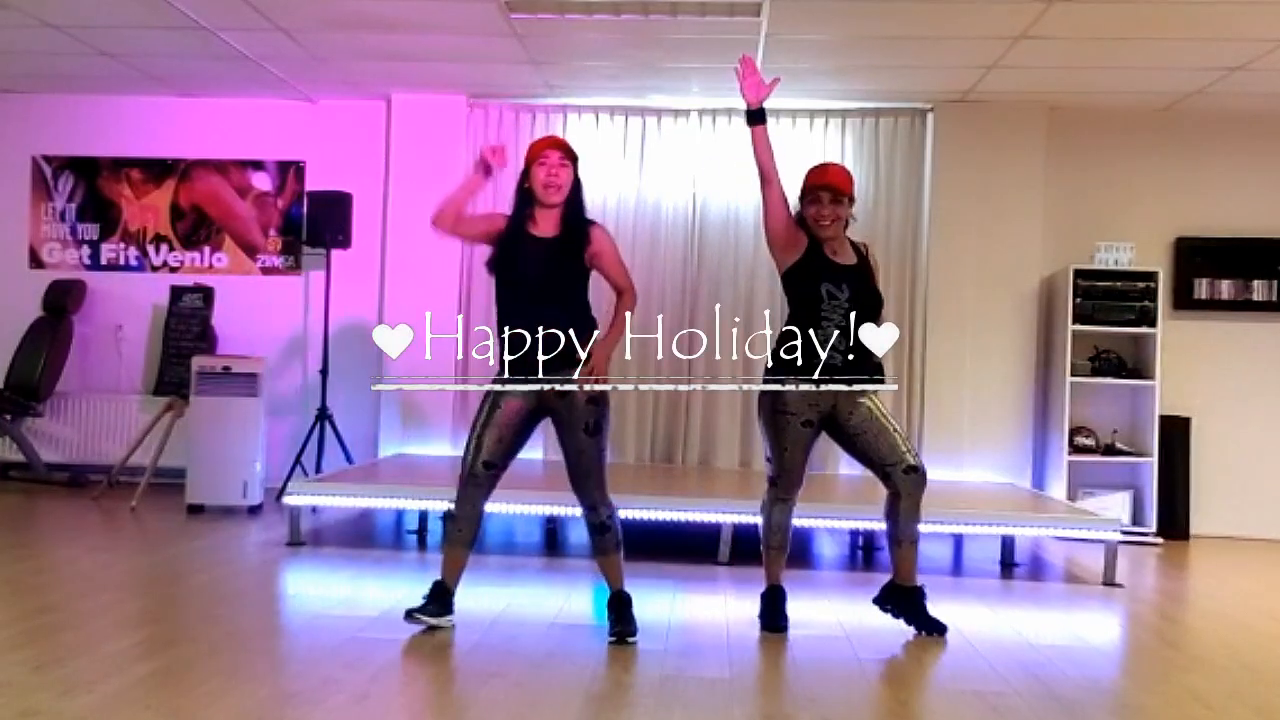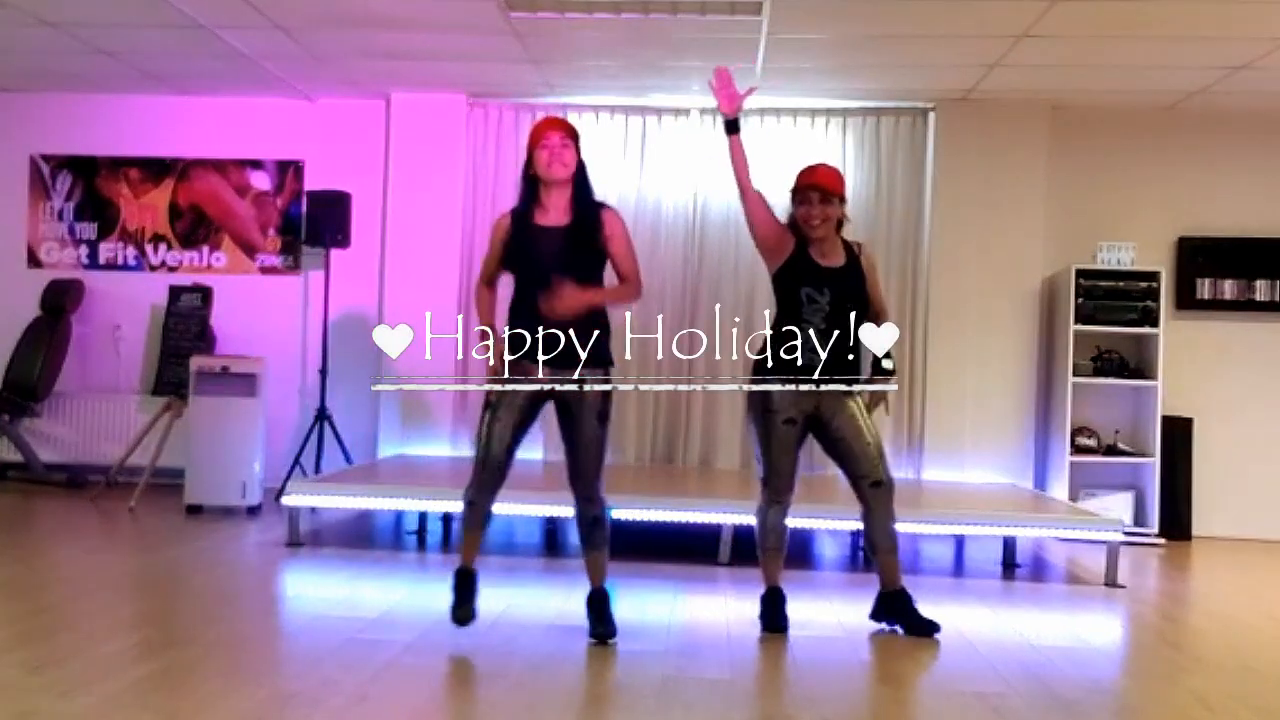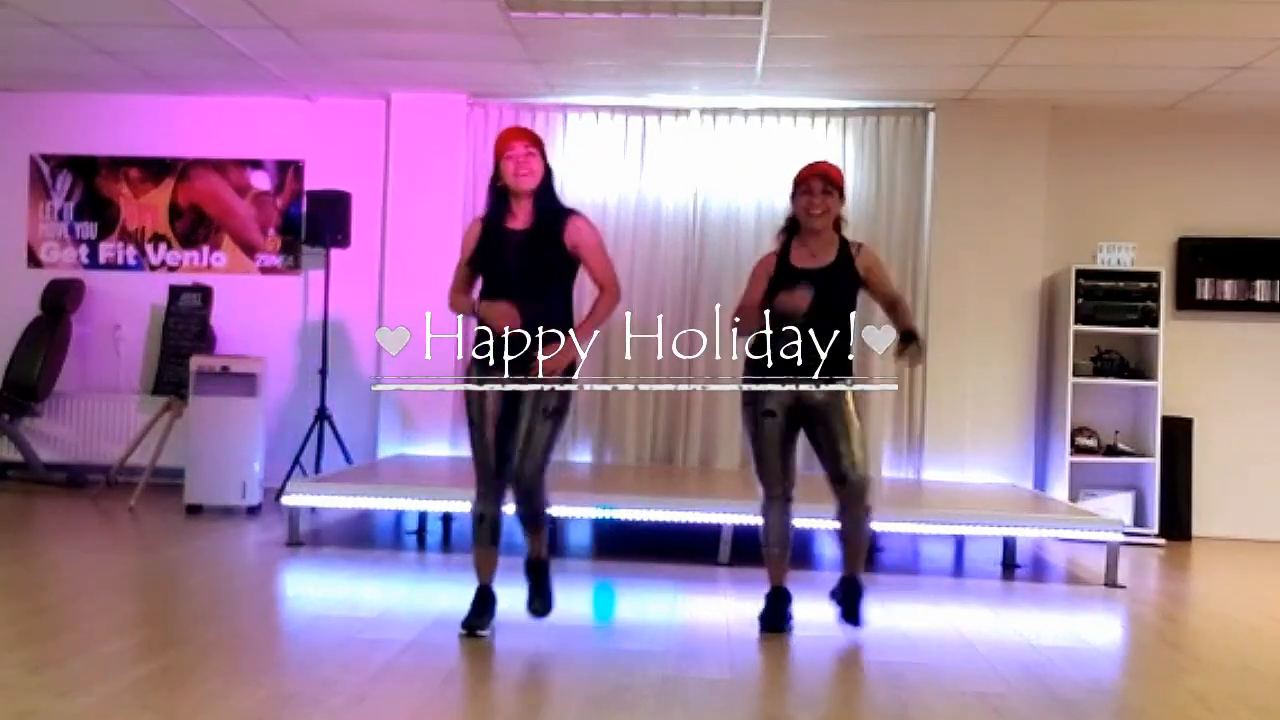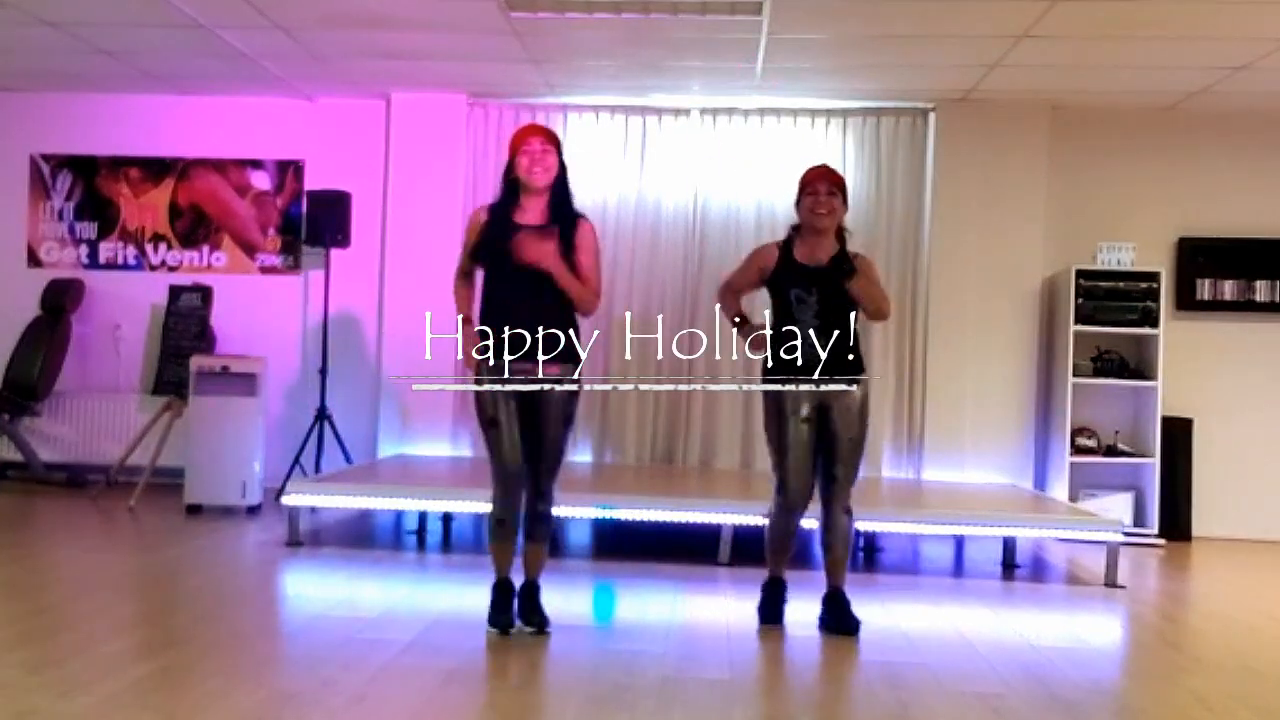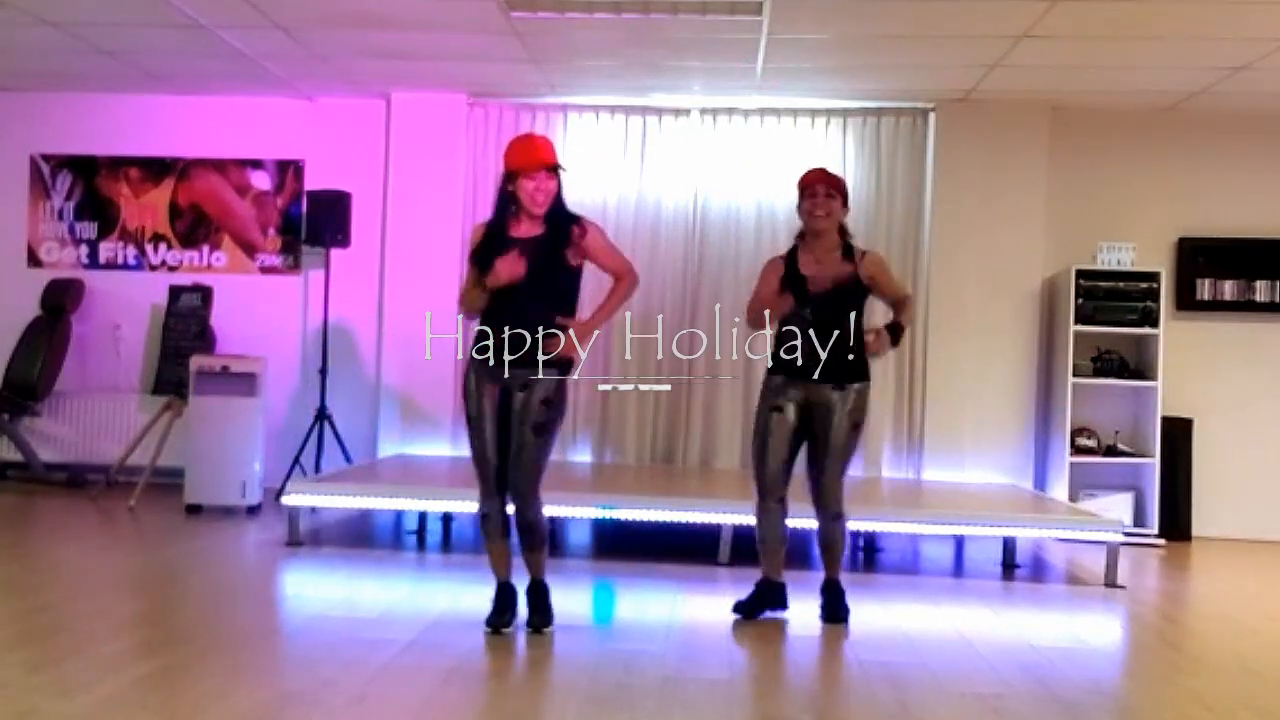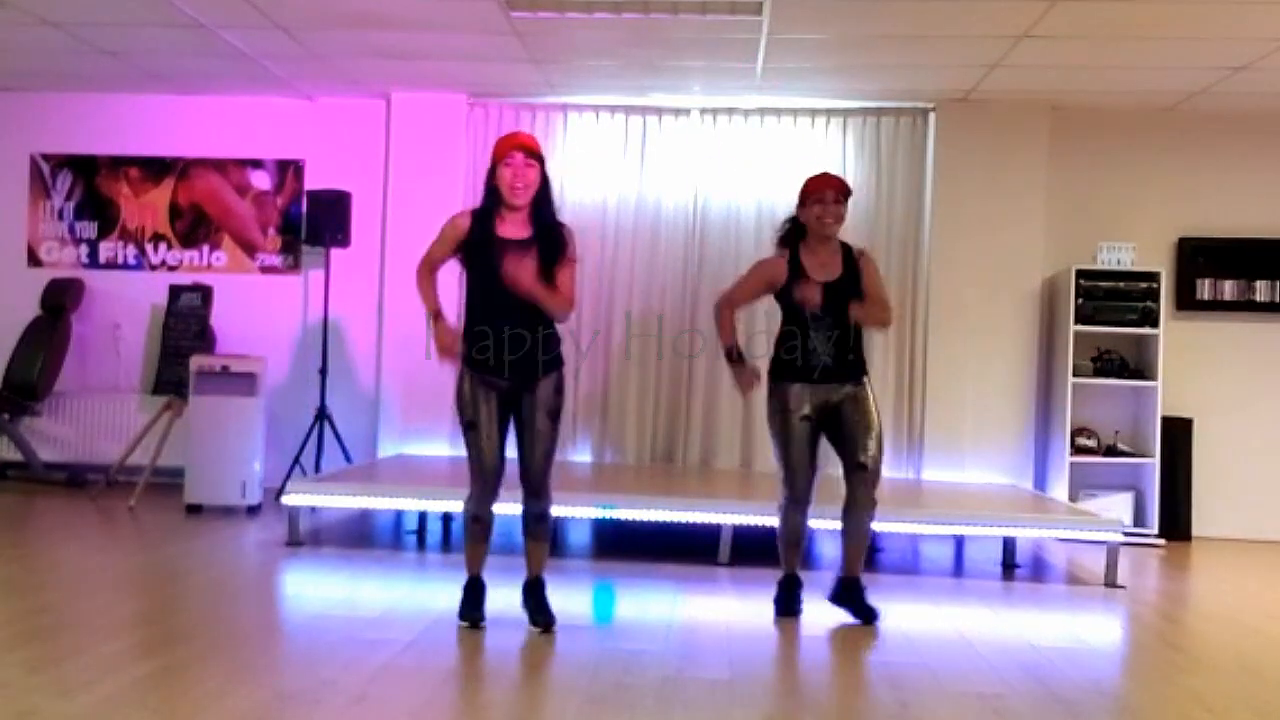
dt=0.5s
person 1, frame 1
left shoulder: (590, 234)
right shoulder: (505, 228)
left elbow: (627, 293)
right elbow: (444, 221)
left wrist: (604, 347)
right wrist: (483, 170)
left hip: (575, 379)
right hip: (516, 378)
left knee: (592, 495)
right knee: (472, 482)
left ankle: (619, 601)
right ankle: (442, 596)
person 1, frame 2
left shoulder: (603, 219)
right shoulder: (511, 221)
left elbow: (632, 286)
right elbow: (485, 281)
left wrist: (588, 296)
right wrist: (488, 331)
left hip: (585, 363)
right hip: (521, 361)
left knee: (587, 485)
right knee: (488, 470)
left ankle: (598, 599)
right ankle: (467, 576)
person 1, frame 3
left shoulder: (571, 226)
right shoulder: (482, 229)
left elbow: (610, 291)
right elbow: (457, 295)
left wrist: (571, 345)
right wrist: (483, 309)
left hip: (549, 369)
right hip: (490, 369)
left knee: (525, 475)
right knee: (489, 483)
left ankle: (538, 562)
right ankle: (484, 594)
person 1, frame 4
left shoulder: (577, 227)
right shoulder: (487, 220)
left elbow: (590, 300)
right elbow: (463, 276)
left wrist: (551, 264)
right wrist: (468, 327)
left hip: (557, 366)
right hip: (499, 365)
left knee: (542, 482)
right knee: (510, 480)
left ankle: (532, 590)
right ankle: (503, 586)
person 1, frame 5
left shoulder: (577, 232)
right shoulder: (487, 233)
left elbow: (627, 278)
right elbow: (467, 305)
left wrist: (588, 328)
right wrist: (491, 280)
left hip: (543, 372)
right hip: (486, 369)
left knee: (522, 486)
right knee: (490, 485)
left ankle: (537, 585)
right ankle: (503, 589)
person 1, frame 6
left shoulder: (558, 236)
right shoulder: (467, 225)
left elbow: (566, 305)
right elbow: (426, 271)
left wrist: (535, 287)
right wrist: (438, 322)
left hip: (540, 370)
right hip: (481, 372)
left knee: (536, 481)
right knee: (485, 480)
left ankle: (535, 585)
right ankle: (473, 584)
person 2, frame 1
left shoulder: (864, 256)
right shoulder: (793, 247)
right elbow: (769, 180)
left wrist: (871, 372)
right wrist: (755, 112)
left hip: (852, 391)
right hip: (794, 387)
left knee: (909, 475)
right knee: (784, 488)
left ankle: (903, 590)
right ankle: (773, 593)
person 2, frame 2
left shoulder: (859, 257)
right shoulder: (782, 244)
left elbow: (879, 315)
right elbow: (744, 191)
left wrist: (880, 368)
right wrist: (731, 121)
left hip: (837, 391)
right hip: (779, 387)
left knee: (877, 488)
right knee: (777, 492)
left ankle: (893, 598)
right ankle: (773, 595)
person 2, frame 3
left shoulder: (858, 257)
right shoulder: (772, 263)
left elbow: (892, 300)
right elbow: (742, 324)
left wrist: (908, 335)
right wrist: (779, 307)
left hip: (829, 387)
right hip: (770, 385)
left knee: (852, 481)
right knee: (776, 492)
left ankle: (851, 582)
right ankle: (777, 595)
person 2, frame 4
left shoulder: (857, 264)
right shoulder: (773, 255)
left elbow: (881, 309)
right elbow: (727, 292)
left wrist: (832, 268)
right wrist: (746, 328)
left hip: (846, 386)
right hip: (791, 386)
left knee: (837, 494)
right knee: (793, 493)
left ankle: (836, 598)
right ankle: (774, 584)
person 2, frame 5
left shoulder: (864, 263)
right shoulder: (779, 267)
left elbow: (904, 302)
right elbow: (756, 318)
left wrist: (892, 334)
right wrist: (808, 287)
left hip: (842, 389)
right hip: (784, 384)
left knee: (827, 493)
right knee: (769, 482)
left ankle: (832, 586)
right ankle: (770, 585)
person 2, frame 6
left shoulder: (859, 262)
right shoulder: (779, 265)
left elbow: (883, 316)
right elbow: (725, 304)
left wrist: (832, 302)
right wrist: (736, 358)
left hip: (849, 385)
right hip: (793, 387)
left knee: (865, 477)
right knee: (797, 489)
left ankle: (850, 582)
right ankle: (789, 581)
